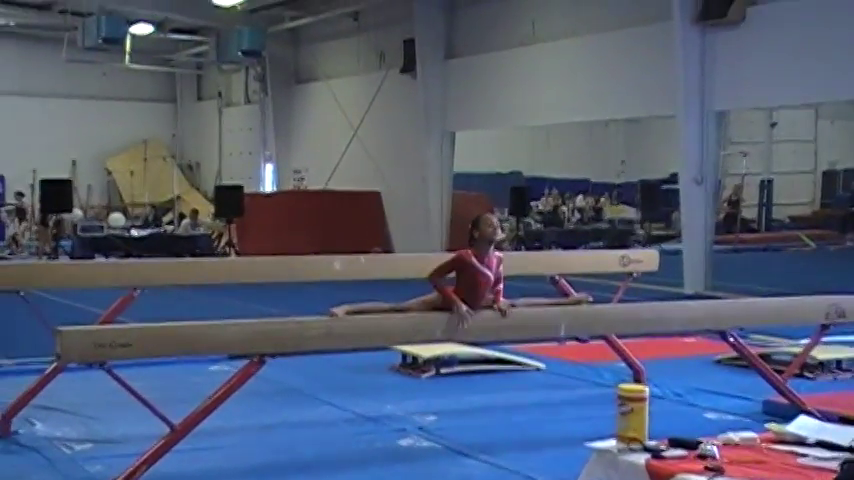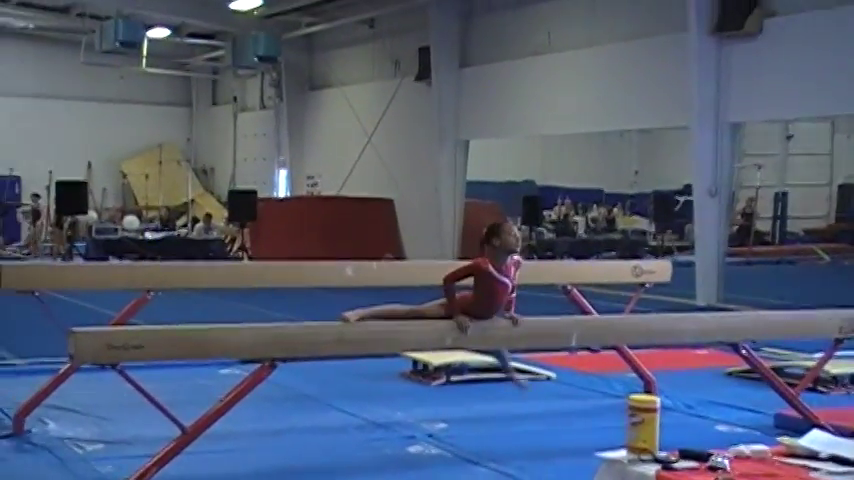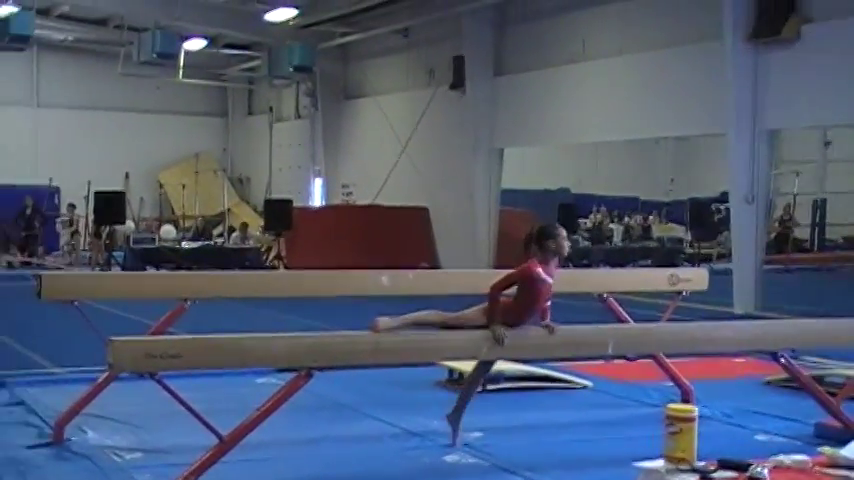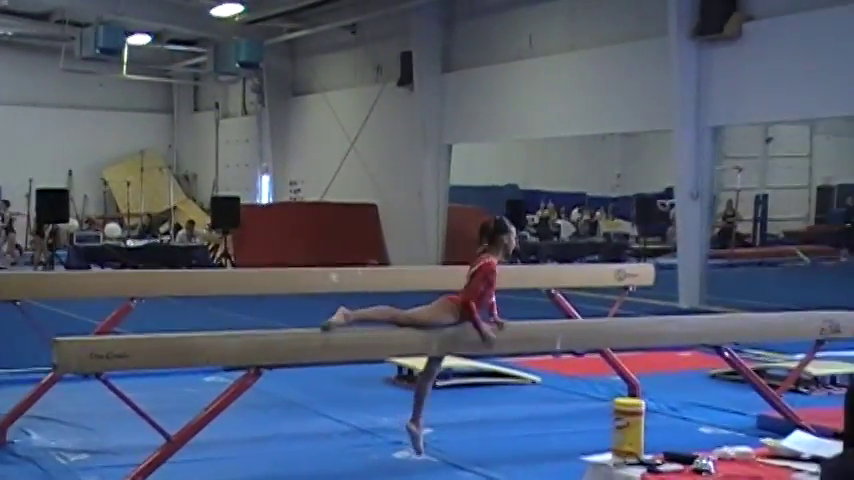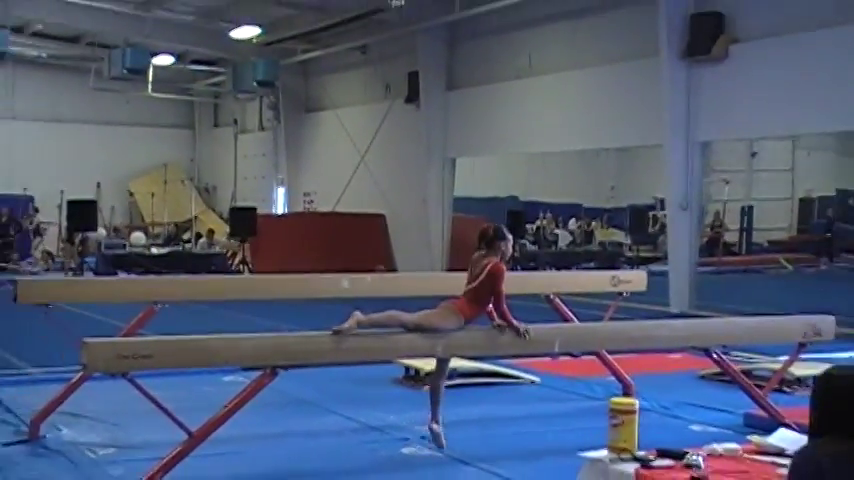
dt=0.3s
person 1, frame 1
left shoulder: (497, 258)
right shoulder: (463, 258)
left elbow: (497, 282)
right elbow: (433, 277)
left wrist: (498, 300)
right wrist: (457, 303)
left hip: (479, 303)
right hip: (451, 301)
left knee: (508, 305)
right knee: (397, 308)
right ankle: (348, 308)
person 1, frame 2
left shoulder: (516, 262)
right shoulder: (483, 265)
right elbow: (448, 280)
left wrist: (510, 312)
right wrist: (456, 314)
left hip: (486, 317)
right hip: (466, 307)
right knee: (413, 311)
left ankle: (508, 371)
right ankle: (361, 312)
person 1, frame 3
left shoulder: (552, 265)
right shoulder: (531, 269)
right elbow: (495, 290)
left wrist: (545, 319)
right wrist: (494, 324)
left hip: (510, 320)
right hip: (501, 314)
left knee: (483, 369)
right knee: (449, 319)
right ankle: (395, 321)
person 1, frame 4
left shoulder: (487, 258)
right shoulder: (489, 264)
left elbow: (486, 291)
right elbow: (467, 301)
left wrist: (494, 316)
right wrist: (480, 327)
left hip: (455, 311)
right hip: (451, 310)
left knee: (431, 370)
right knee: (401, 316)
right ankle: (348, 316)
person 1, frame 5
left shoulder: (479, 259)
right shoulder: (497, 268)
right elbow: (499, 304)
left wrist: (496, 320)
right wrist: (513, 324)
left hip: (452, 310)
right hip: (455, 315)
left knee: (441, 371)
right knee: (410, 321)
left ankle: (435, 420)
right ankle: (361, 320)
